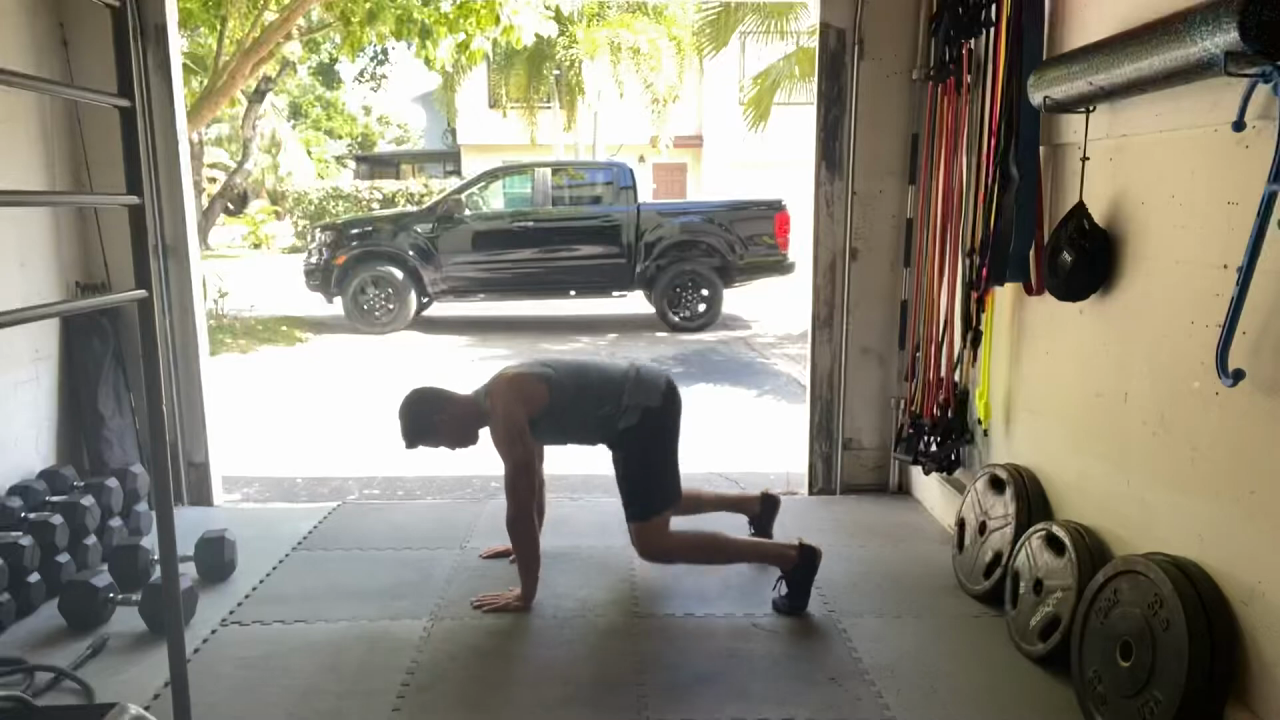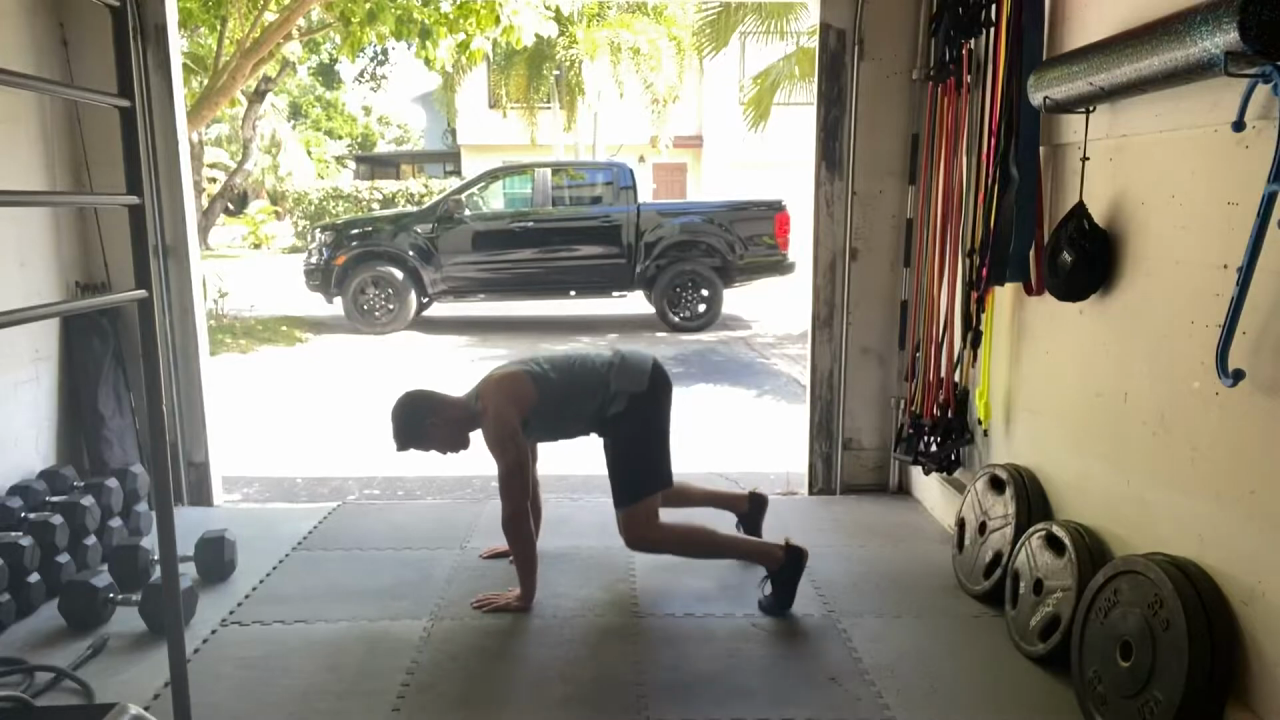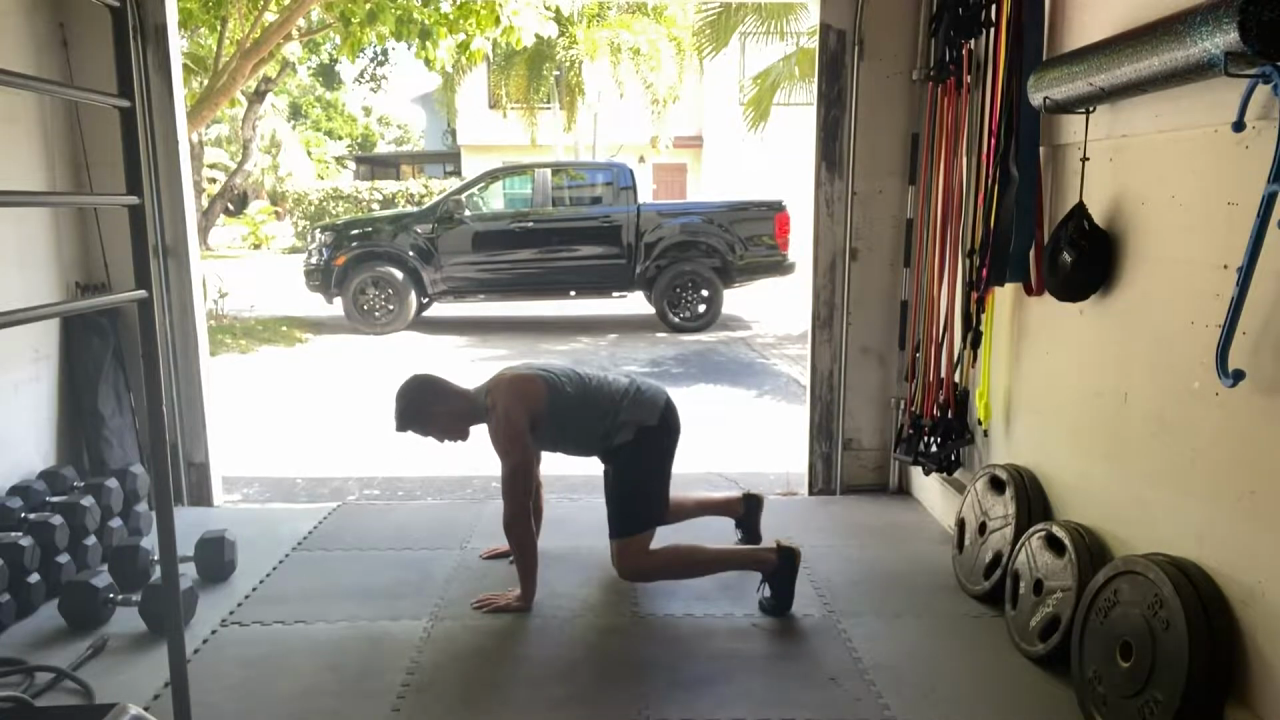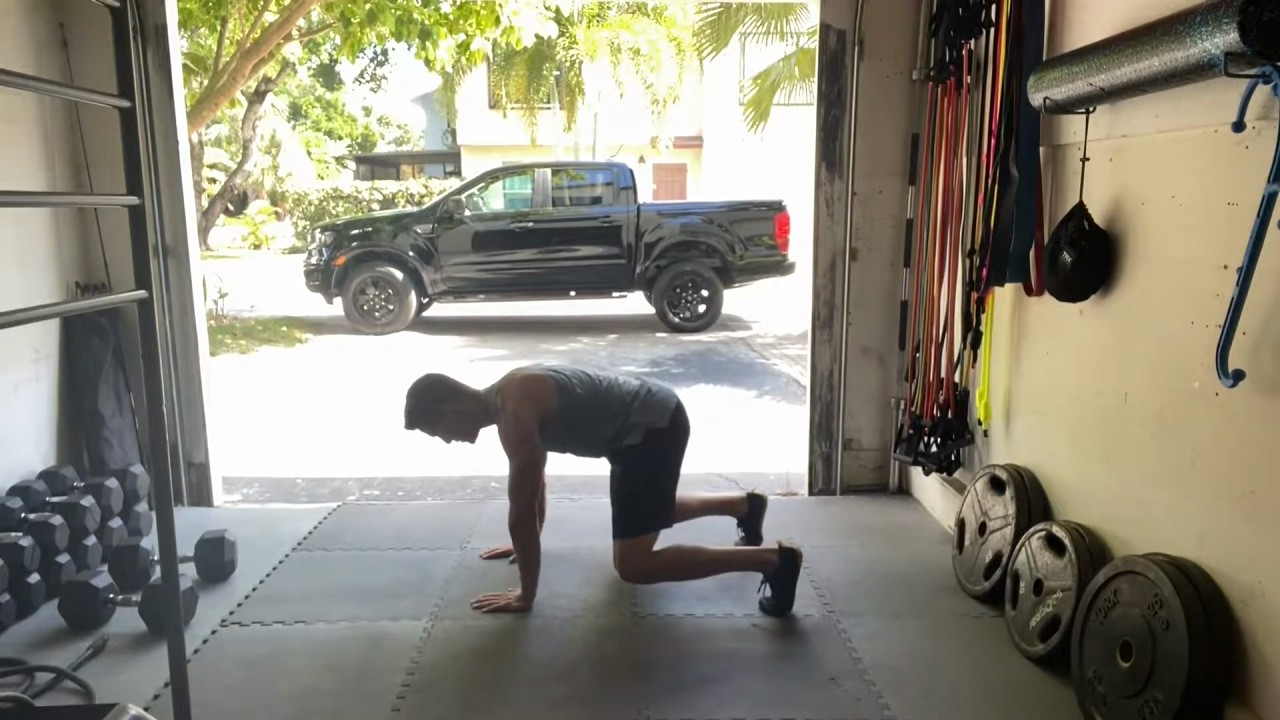
dt=0.3s
person 1, frame 1
left shoulder: (503, 413)
right shoulder: (498, 398)
left elbow: (520, 509)
right elbow: (533, 476)
left wrist: (526, 593)
right wrist: (527, 545)
left hip: (645, 406)
right hip: (643, 398)
left knee: (652, 544)
right knee: (655, 502)
left ankle: (793, 557)
right ankle: (758, 506)
person 1, frame 2
left shoulder: (494, 414)
right shoulder: (492, 399)
left elbow: (514, 509)
right elbow: (527, 479)
left wrist: (525, 593)
right wrist: (525, 543)
left hip: (634, 392)
right hip: (633, 384)
left knee: (640, 533)
right knee: (650, 494)
left ankle: (779, 558)
right ankle: (746, 504)
person 1, frame 3
left shoulder: (503, 414)
right shoulder: (500, 395)
left elbow: (517, 510)
right elbow: (531, 481)
left wrist: (525, 594)
right wrist: (527, 542)
left hip: (643, 425)
right hip: (641, 413)
left knee: (631, 563)
right knee: (640, 513)
left ankle: (771, 559)
right ankle: (741, 506)
person 1, frame 4
left shoulder: (513, 413)
right shoulder: (508, 395)
left elbow: (522, 510)
right elbow: (536, 483)
left wrist: (526, 594)
right wrist: (527, 544)
left hip: (652, 427)
right hip: (650, 415)
left knee: (633, 565)
right knee: (643, 513)
left ankle: (773, 560)
right ankle: (743, 505)
